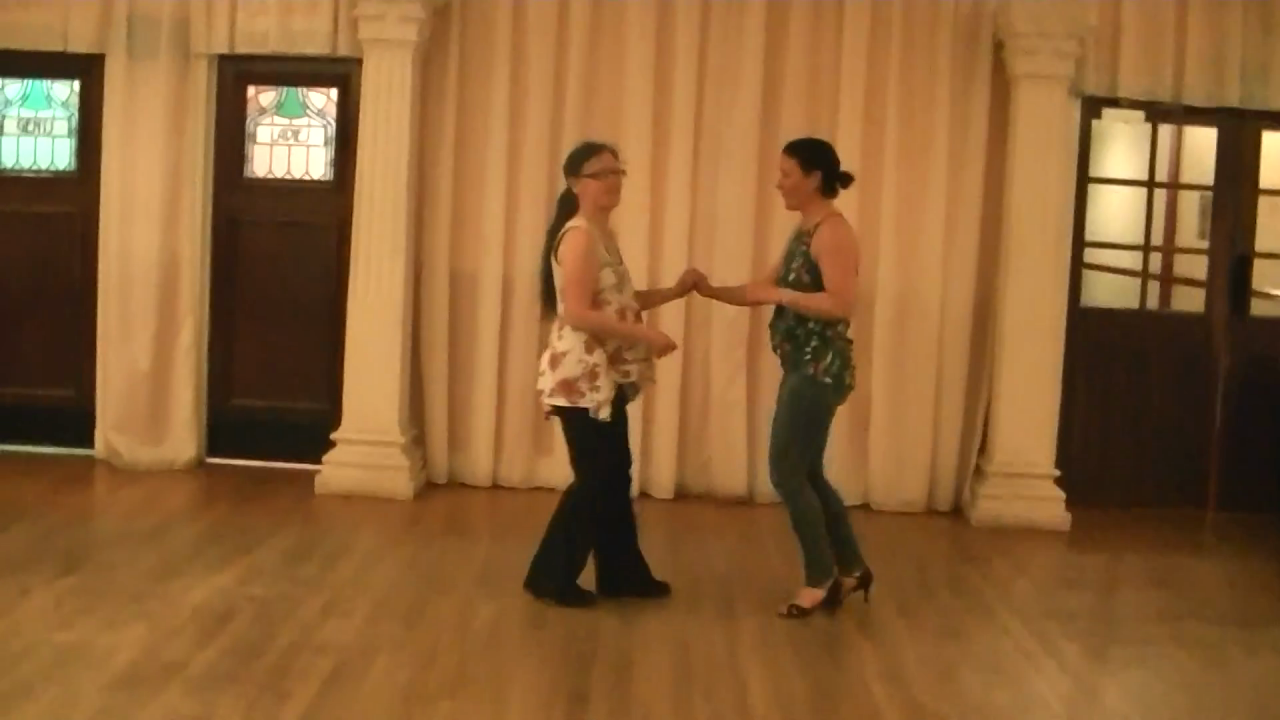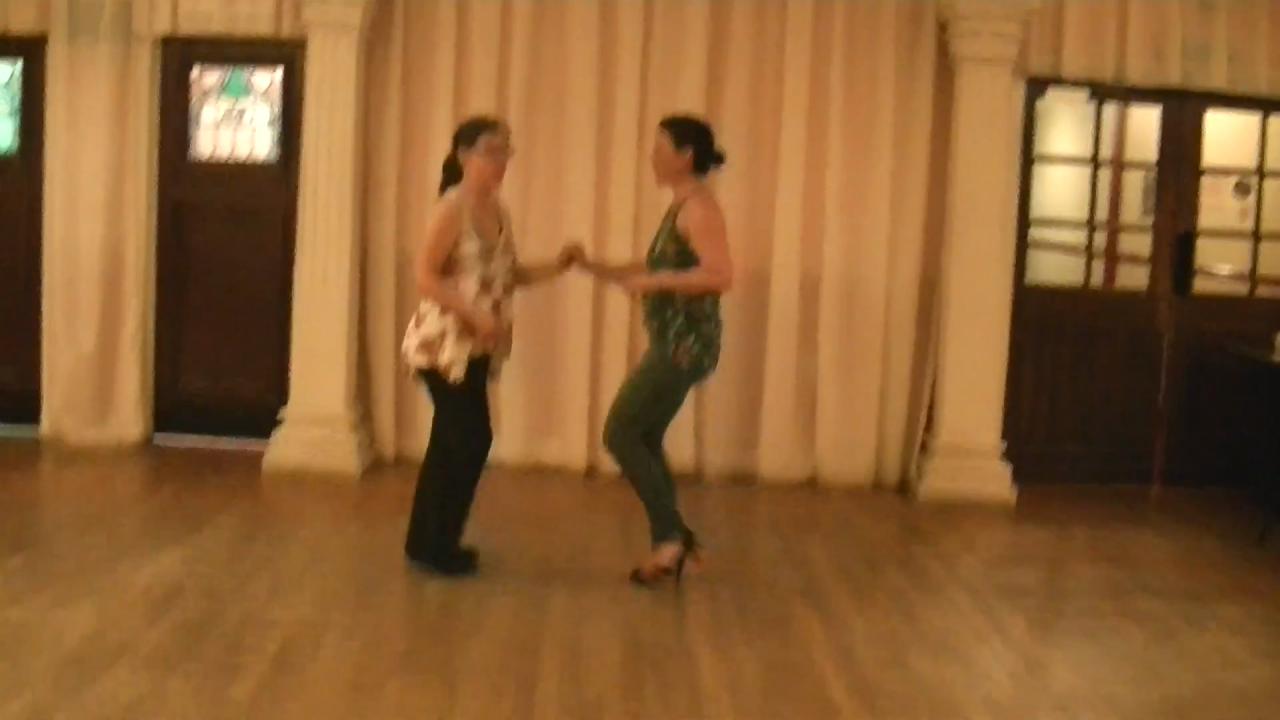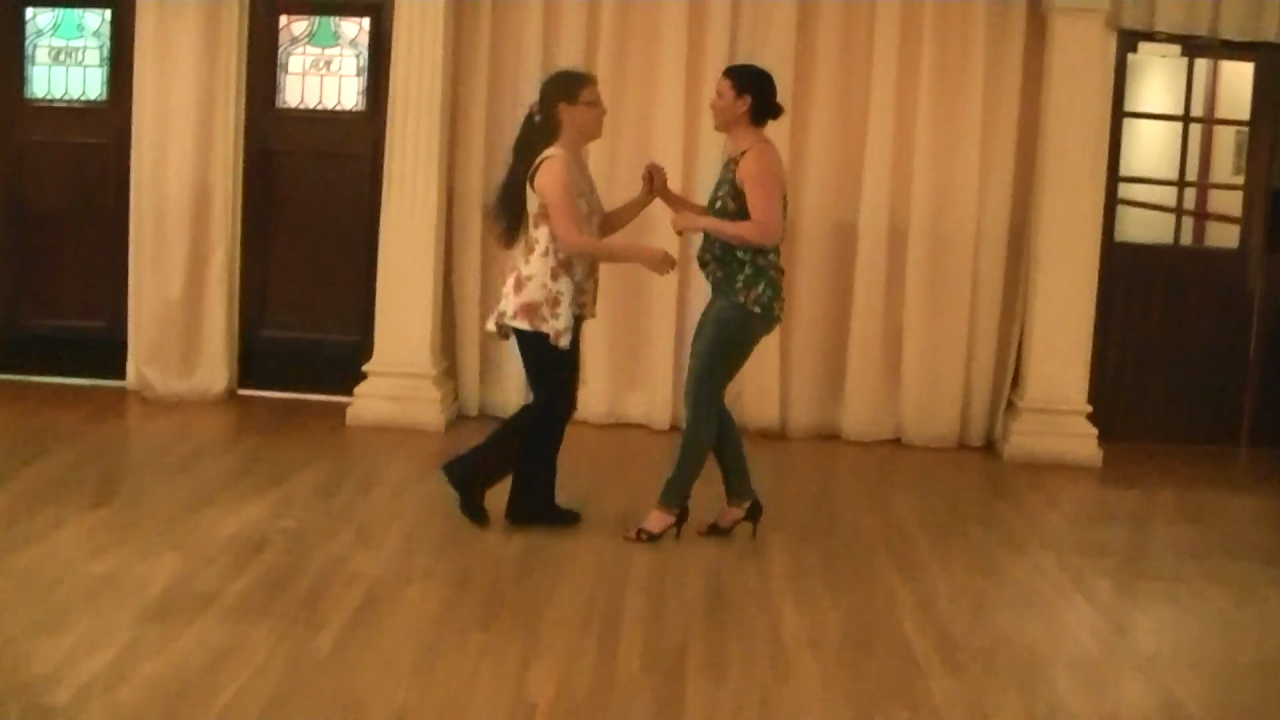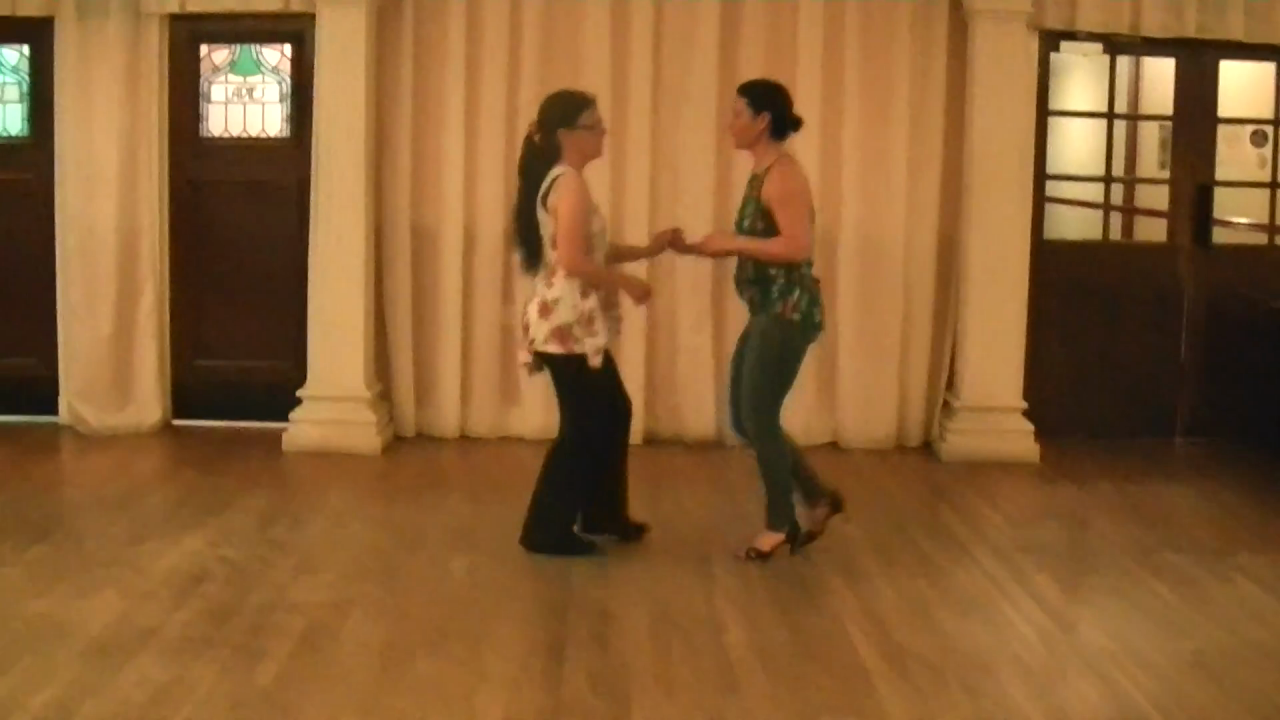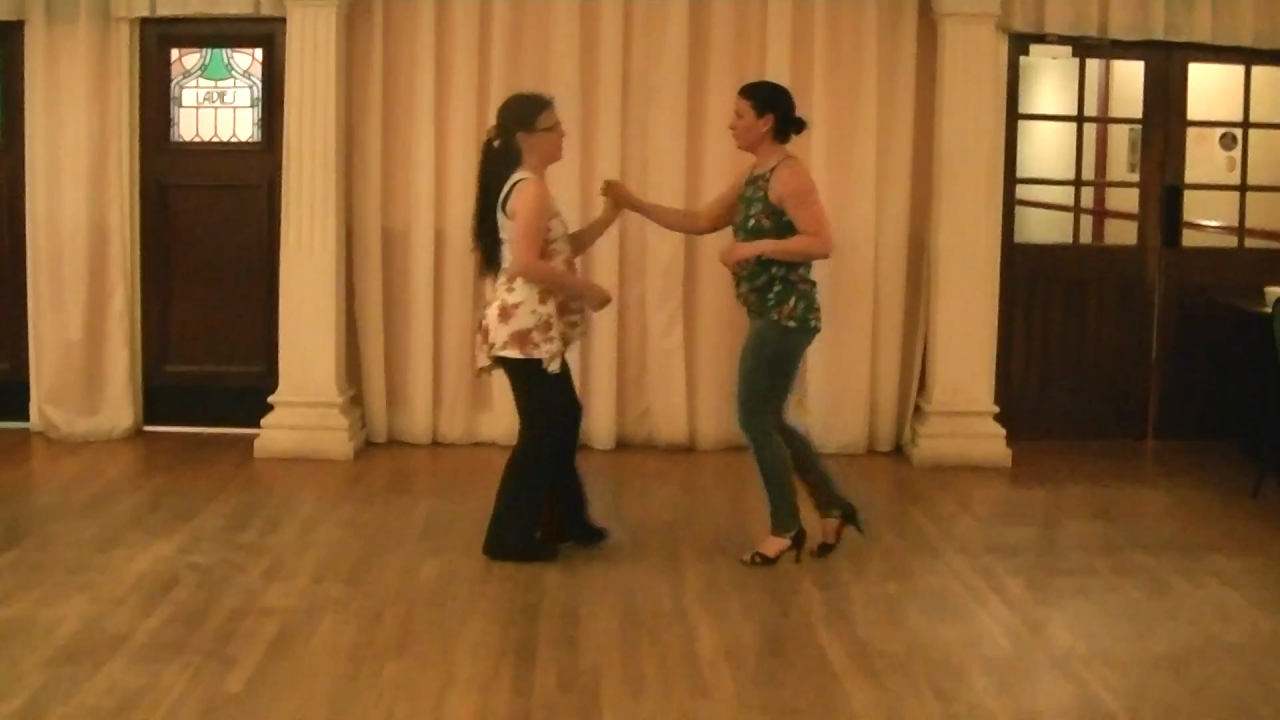
dt=0.7s
person 1, frame 1
left shoulder: (833, 232)
right shoulder: (804, 231)
left elbow: (840, 306)
right elbow: (766, 290)
left wrist: (777, 294)
right wrist: (711, 291)
left hip: (820, 371)
right hip: (802, 369)
left knee: (788, 475)
right knee: (804, 473)
left ankle: (821, 579)
right ankle: (848, 567)
person 1, frame 2
left shoulder: (699, 208)
right shoulder: (682, 207)
left elbow: (720, 276)
right elbow: (654, 272)
left wrist: (654, 280)
right wrist: (591, 266)
left hip: (685, 346)
right hip: (670, 344)
left knee: (620, 435)
right knee: (640, 440)
left ankle: (672, 535)
right ankle: (670, 542)
person 1, frame 3
left shoulder: (759, 158)
right shoulder: (742, 156)
left elbow: (768, 233)
right elbow: (720, 221)
left wrist: (700, 222)
right wrist: (665, 196)
left hip: (750, 298)
right hip: (732, 295)
left knee: (699, 400)
right knee: (705, 399)
left ankle: (671, 506)
right ankle: (740, 498)
person 1, frame 4
left shoulder: (783, 174)
right shoulder: (762, 174)
left elbow: (797, 248)
left wrist: (732, 241)
right wrist: (695, 247)
left hip: (789, 311)
right hip: (768, 312)
left knee: (757, 417)
right knee: (748, 417)
left ankle: (780, 524)
right ankle: (818, 499)
person 1, frame 5
left shoulder: (790, 176)
right shoulder: (752, 178)
left elbow: (820, 241)
right elbow: (700, 222)
left wrist: (753, 246)
right wrist: (637, 205)
left hip: (784, 314)
right hip: (767, 314)
left knee: (757, 421)
right knee: (766, 418)
left ankle: (785, 529)
right ankle: (833, 507)
person 2, frame 1
left shoulder: (603, 235)
right shoulder: (578, 236)
right elbow: (579, 313)
left wrist: (673, 292)
right wrist: (644, 336)
left hip: (605, 376)
right hip: (580, 376)
left knee: (614, 473)
right knee: (595, 477)
left ankle: (623, 575)
right ankle: (550, 576)
person 2, frame 2
left shoulder: (499, 211)
right shoulder: (450, 208)
left elbow: (507, 275)
right elbow: (424, 277)
left wrist: (554, 266)
right wrist: (474, 314)
left hip: (475, 346)
right hip: (445, 342)
left knee: (453, 439)
right knee: (469, 439)
left ankle: (429, 540)
right ankle: (438, 543)
person 2, frame 3
left shoulder: (575, 164)
right shoulder: (555, 166)
left elbow: (594, 227)
right elbow: (571, 240)
left wrist: (643, 200)
right wrist: (637, 254)
left hip: (563, 305)
right hip: (541, 305)
left knee: (554, 402)
right knee: (552, 403)
left ankle: (533, 501)
right ankle: (471, 472)
person 2, frame 4
left shoulder: (561, 181)
right shoulder: (568, 184)
right elbow: (573, 261)
left wrist: (648, 250)
right wrist: (628, 283)
left hip: (576, 322)
right hip: (568, 324)
left knee: (613, 411)
right knee: (584, 423)
left ankle: (604, 513)
right ankle: (548, 529)
person 2, frame 5
left shoulder: (524, 187)
right shoulder: (530, 189)
left elbow: (560, 250)
right elbow: (526, 263)
left wrist: (608, 216)
right wrist: (584, 289)
left hip: (533, 327)
right hip: (526, 329)
left knee: (560, 420)
right knee: (544, 428)
left ankle: (565, 520)
right ankle: (511, 535)
